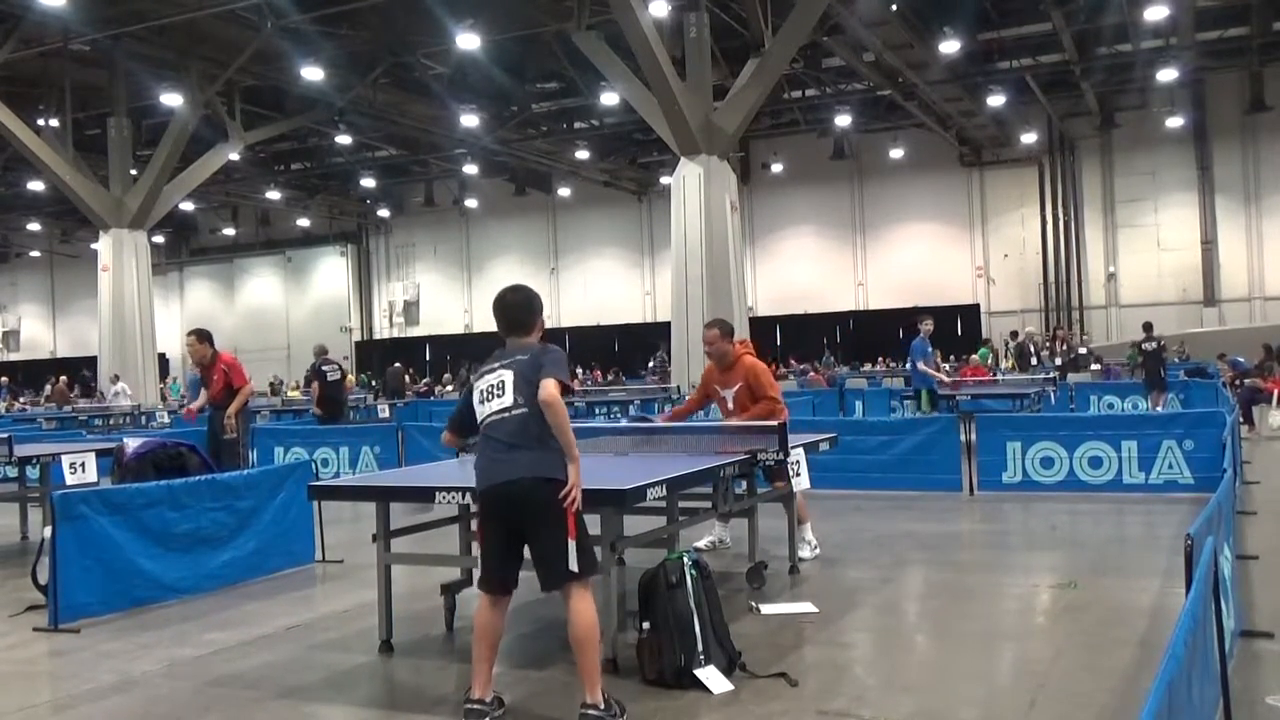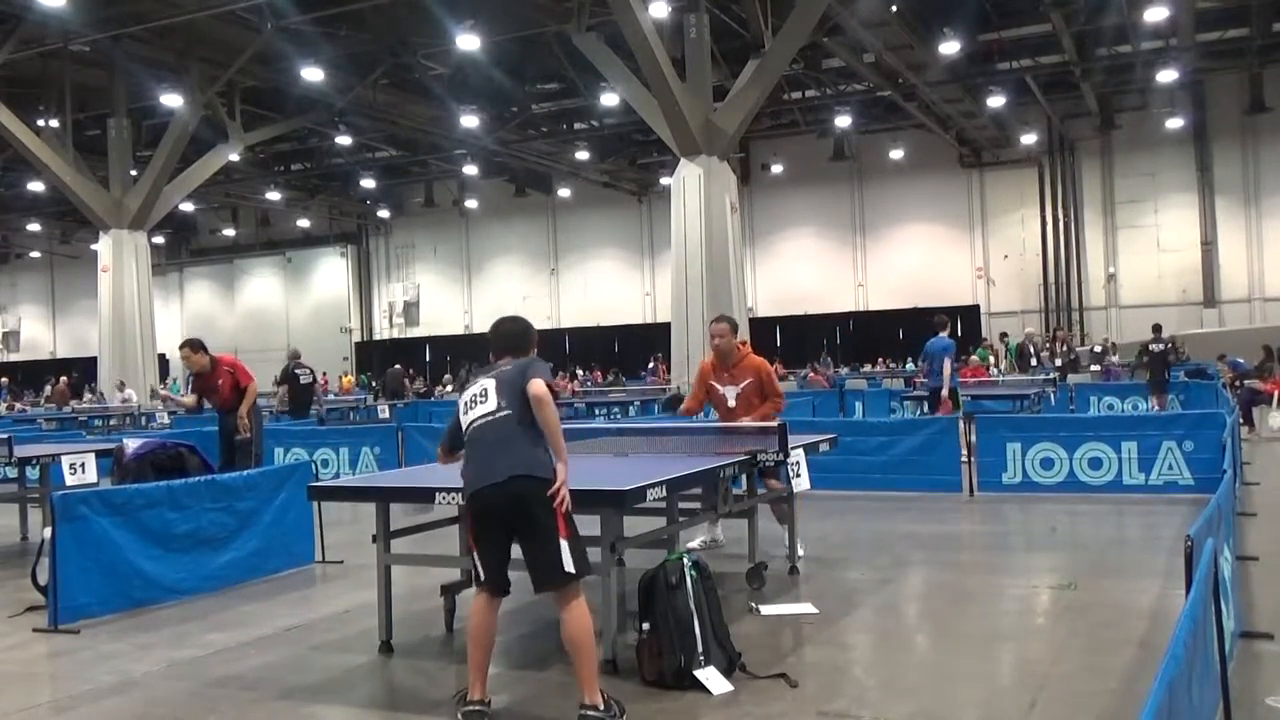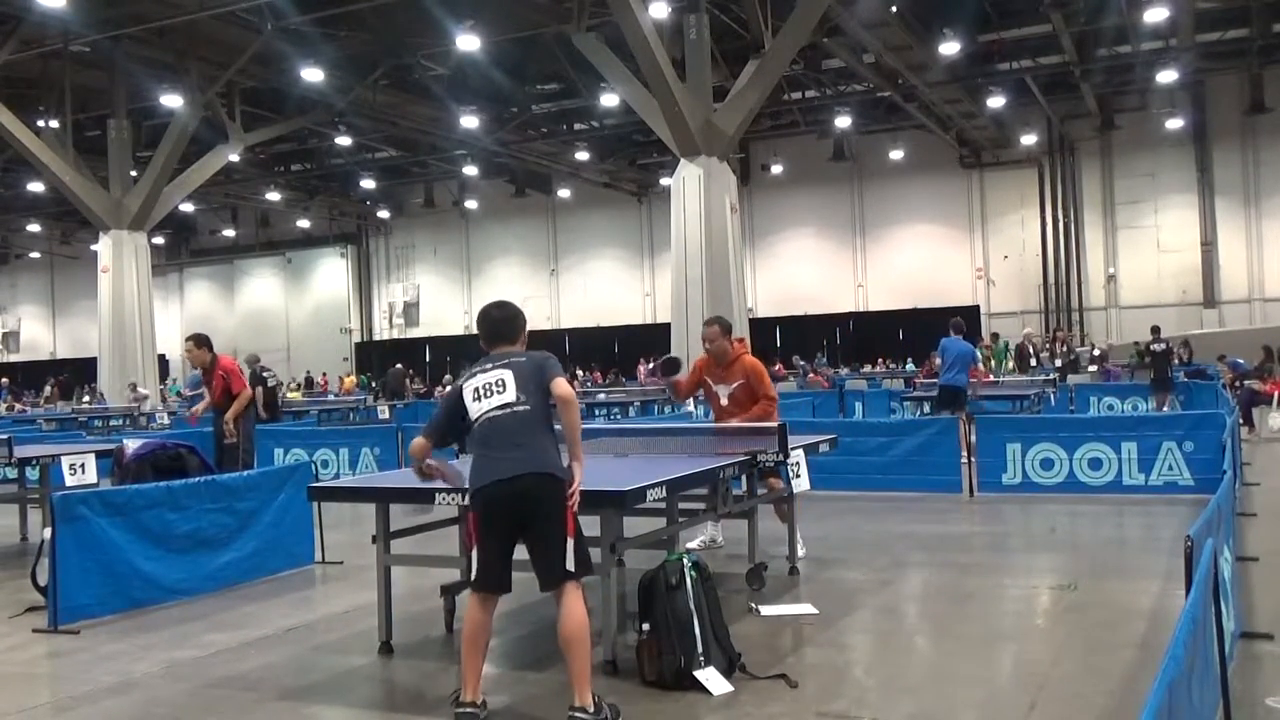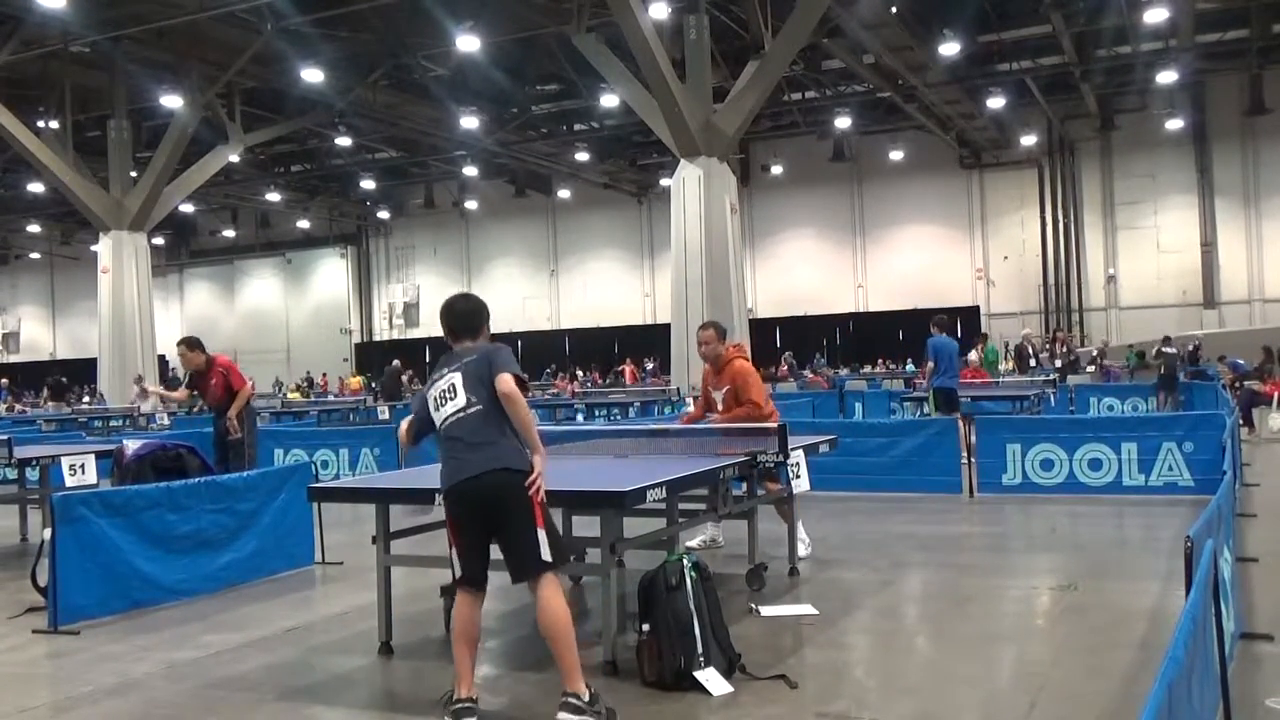
dt=0.5s
person 1, frame 1
left shoulder: (482, 374)
right shoulder: (548, 354)
left elbow: (451, 438)
right elbow: (549, 397)
right wrist: (573, 460)
left hip: (493, 487)
right hip: (543, 481)
left knee: (494, 592)
right knee: (576, 587)
person 1, frame 2
left shoulder: (470, 389)
right shoulder: (532, 366)
left elbow: (446, 452)
right elbow: (538, 394)
right wrist: (562, 461)
left hip: (480, 493)
right hip: (530, 483)
left knee: (487, 592)
right knee: (567, 591)
person 1, frame 3
left shoulder: (466, 382)
right shoulder: (539, 360)
left elbow: (418, 448)
right elbow: (565, 395)
left wrist: (424, 468)
right wrist: (578, 461)
left hip: (488, 488)
right hip: (541, 479)
left knee: (483, 592)
right knee: (568, 588)
person 1, frame 4
left shoulder: (433, 383)
right shoulder: (494, 353)
left elbow: (407, 437)
right elbow: (507, 390)
left wrist: (407, 420)
right wrist: (537, 452)
left hip: (459, 487)
right hip: (507, 476)
left knee: (469, 589)
right knee: (544, 579)
person 2, frame 1
left shoulder: (752, 367)
right shoulder: (711, 371)
left elbow: (772, 403)
right elbow: (697, 401)
left wrist: (741, 419)
right wrist: (669, 417)
left knee: (782, 486)
left ankle: (807, 539)
right ankle: (720, 534)
person 2, frame 2
left shoulder: (757, 365)
right shoulder: (706, 369)
left elbow: (776, 399)
right elbow: (696, 402)
left wrist: (756, 418)
right wrist: (682, 409)
left knee: (773, 485)
right knee: (709, 481)
right ankle: (712, 534)
person 2, frame 3
left shoulder: (751, 365)
right shoulder: (702, 365)
left elbow: (769, 401)
right elbow: (682, 394)
left wrist: (744, 420)
right wrist: (673, 382)
left knee: (773, 483)
left ankle: (794, 538)
right ankle: (713, 534)
person 2, frame 4
left shoulder: (741, 369)
right shoulder: (708, 372)
left elbow: (756, 408)
right elbow: (704, 405)
left wrist: (726, 419)
right wrist: (686, 421)
left knee: (771, 486)
left ankle: (801, 537)
right ankle: (713, 534)
